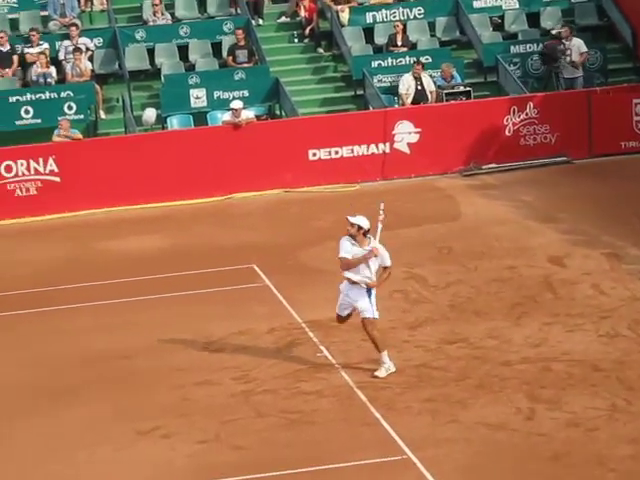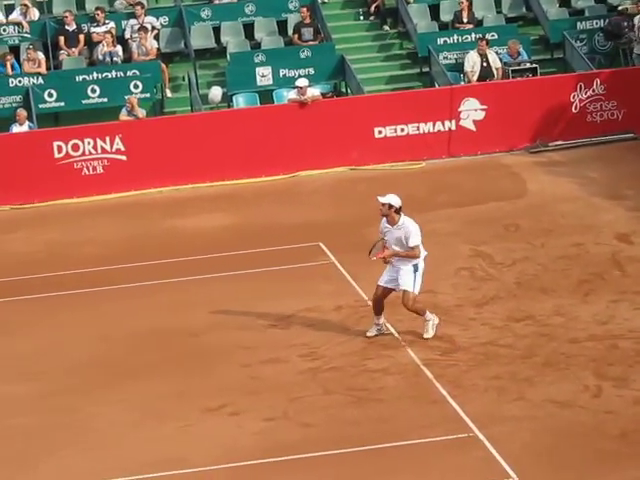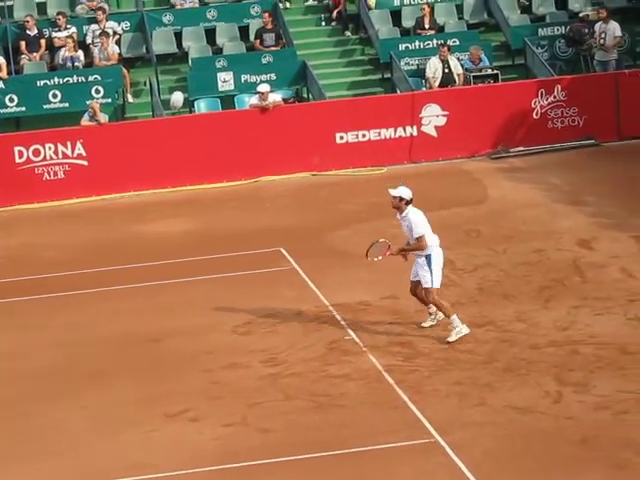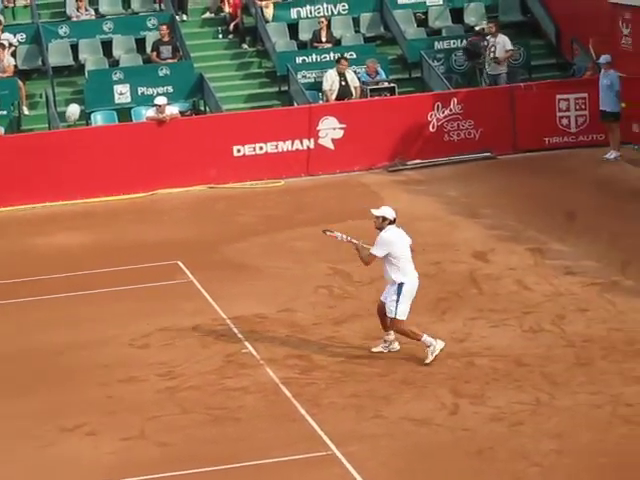
dt=0.5s
person 1, frame 1
left shoulder: (379, 249)
right shoulder: (345, 241)
left elbow: (388, 270)
right elbow: (344, 265)
left wrist: (377, 282)
right wrist: (366, 255)
left hip: (366, 291)
right hip: (348, 288)
left knee: (369, 327)
right knee: (341, 319)
left ankle: (386, 363)
right ankle: (356, 308)
person 1, frame 2
left shoulder: (410, 226)
right shoulder: (384, 223)
left elbow: (416, 254)
left wrist: (393, 253)
right wrist: (385, 254)
left hip: (411, 266)
right hip: (394, 265)
left knee: (408, 303)
right knee: (377, 297)
left ankle: (430, 319)
right ankle: (379, 325)
person 1, frame 3
left shoulder: (414, 216)
right shoulder: (403, 215)
left elbow: (423, 244)
left wrist: (401, 250)
right wrist: (405, 249)
left hip: (430, 257)
right hip: (422, 257)
left knee: (432, 296)
right knee: (415, 290)
left ankle: (458, 326)
right ankle: (434, 314)
person 1, frame 4
left shoulder: (385, 237)
right shoulder: (397, 232)
left elbow: (367, 261)
right elbow: (411, 248)
left wrist: (359, 248)
left hip: (403, 284)
right hip: (399, 281)
left knee: (397, 326)
right knee: (381, 310)
left ankle: (432, 343)
right ankle: (389, 342)
